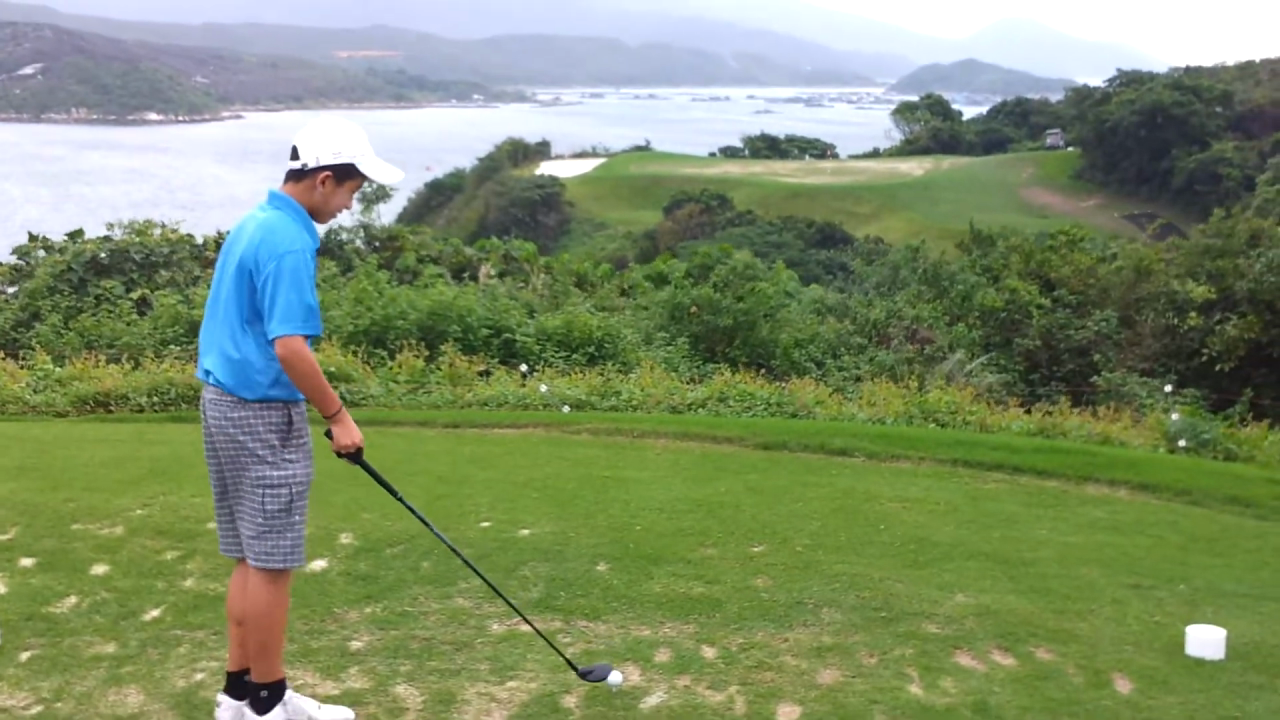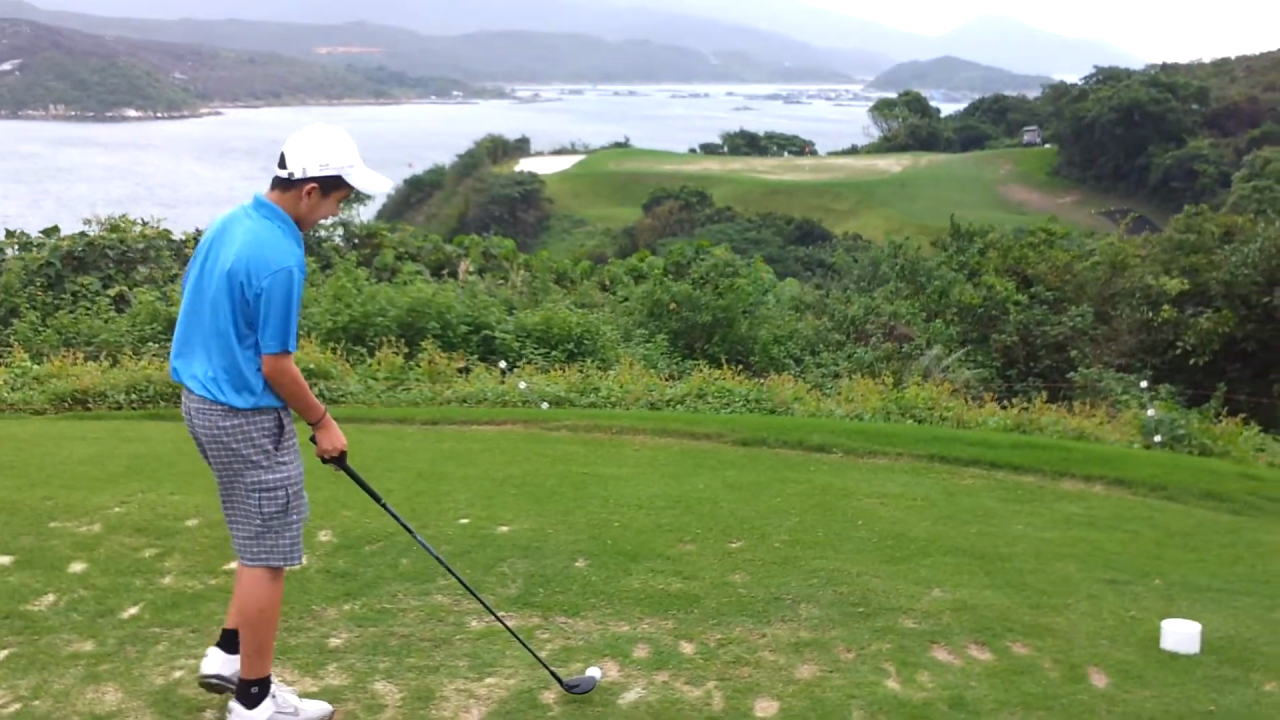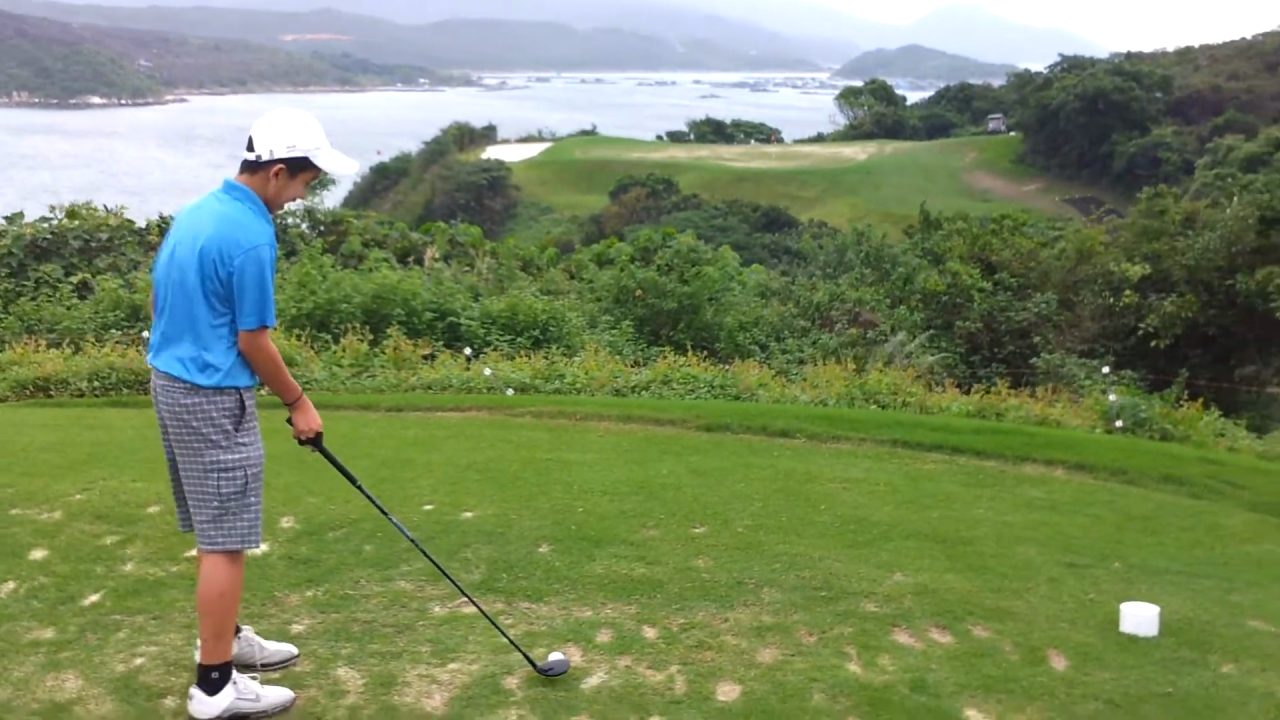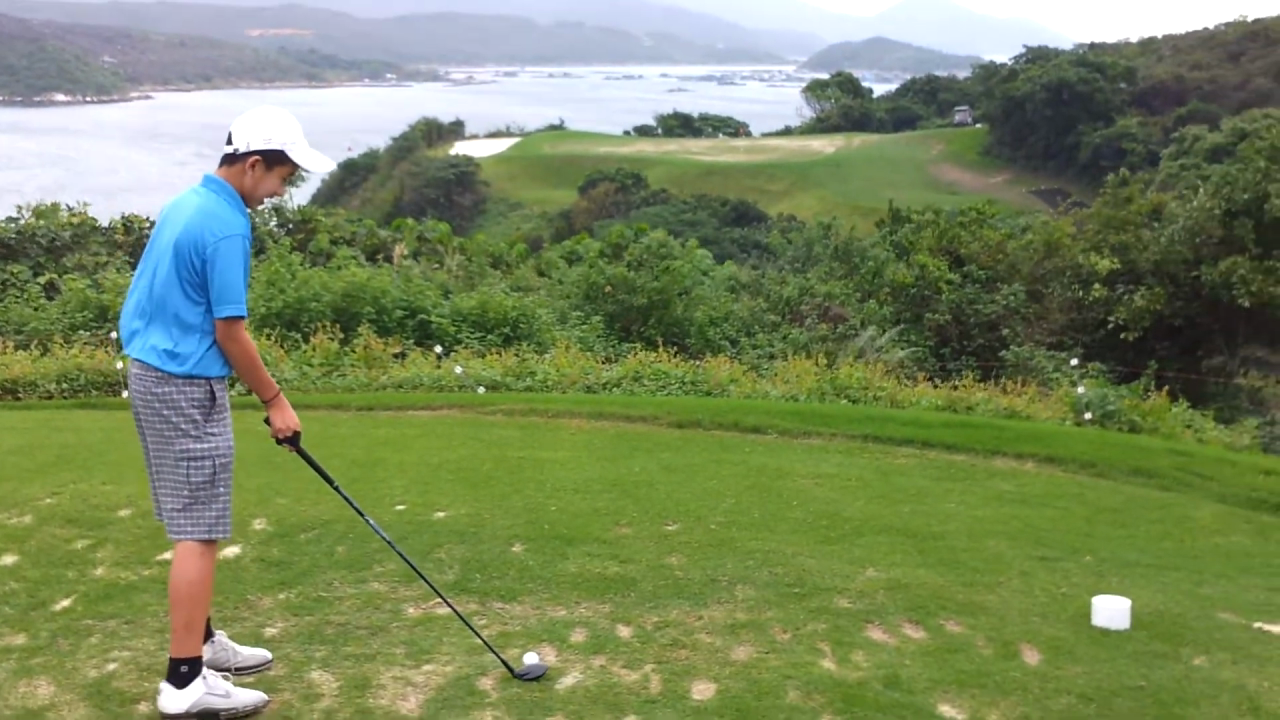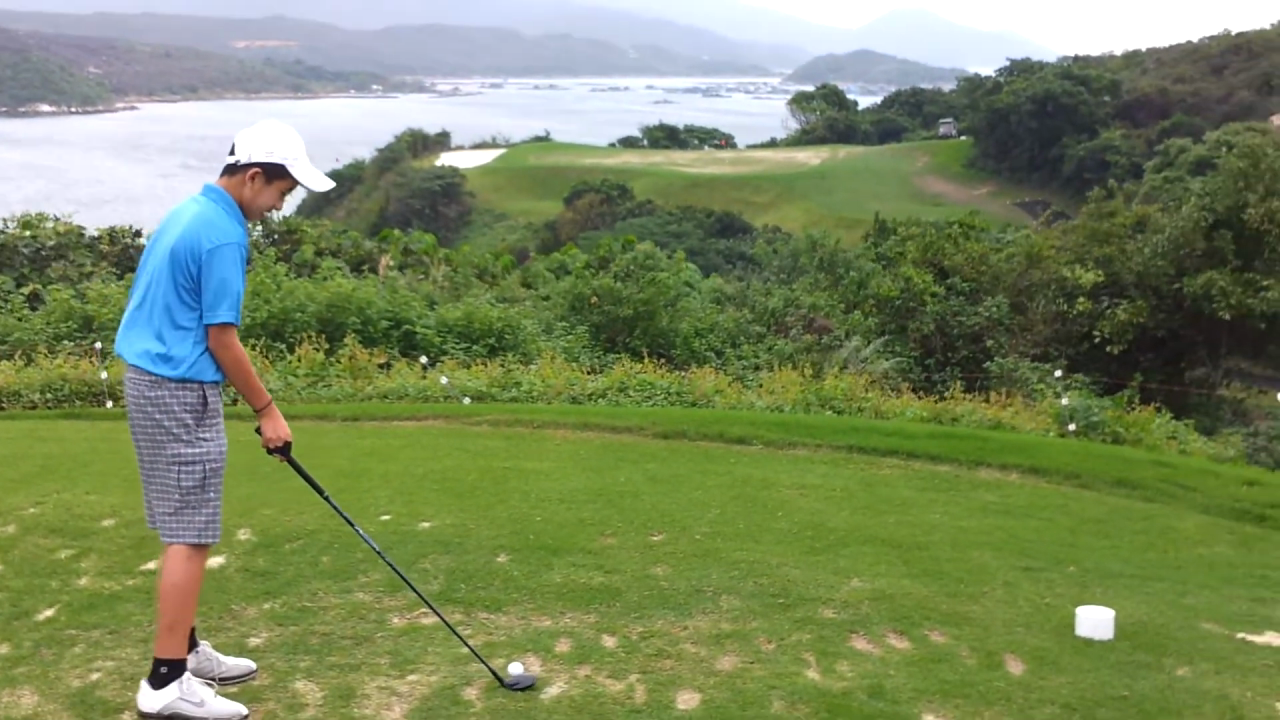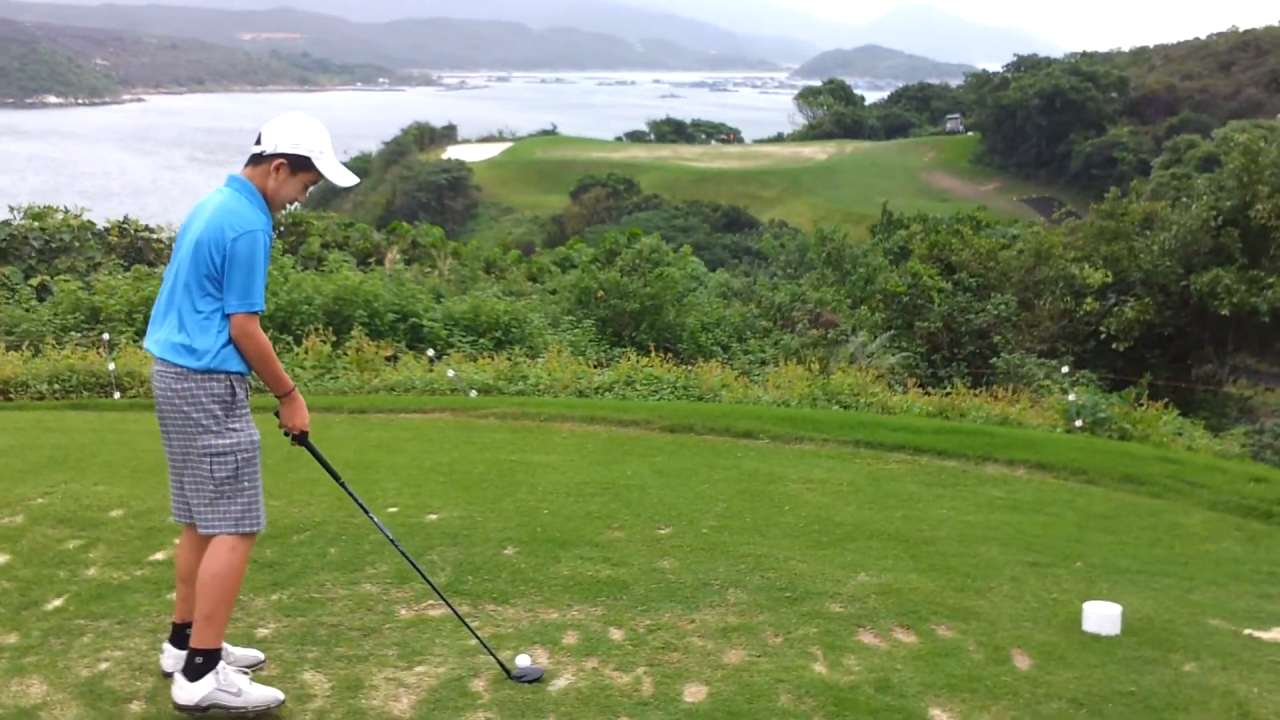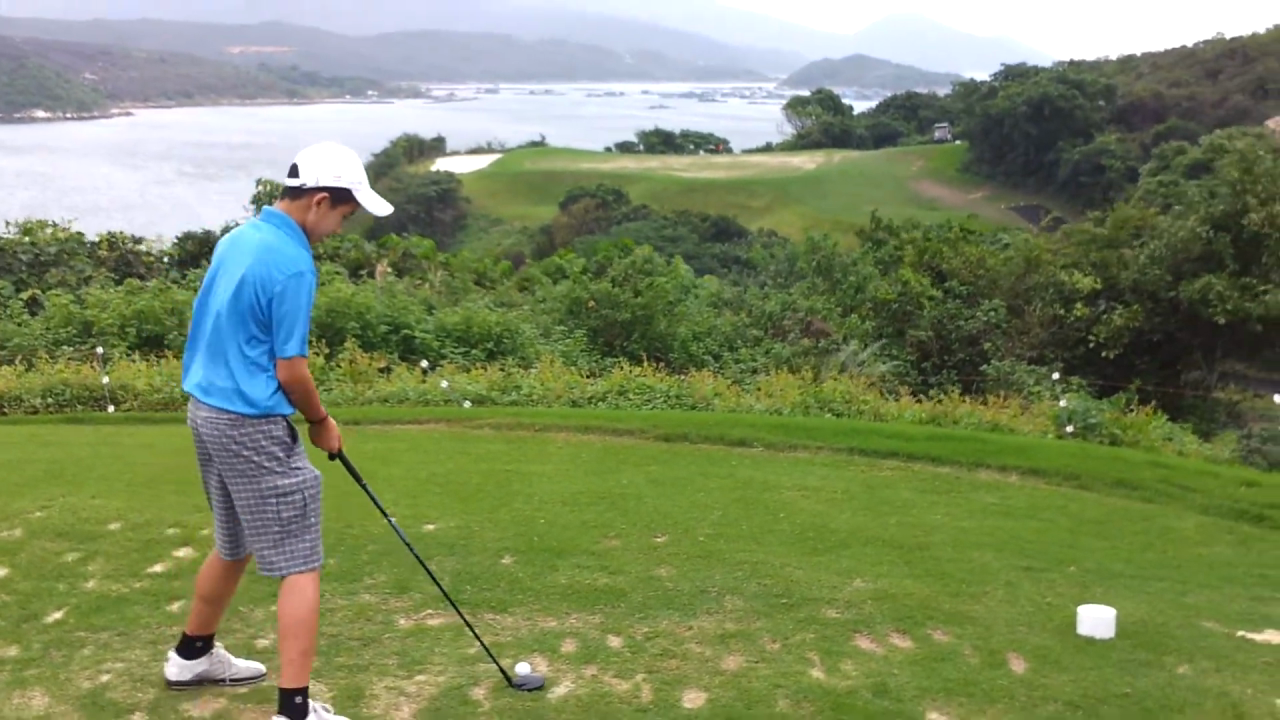
dt=0.3s
person 1, frame 1
left shoulder: (254, 223)
right shoulder: (289, 244)
right elbow: (290, 348)
right wrist: (339, 416)
left hip: (223, 401)
right hip: (261, 412)
left knee: (251, 557)
right knee: (273, 561)
person 1, frame 2
left shoulder: (228, 223)
right shoulder: (279, 258)
left elbow: (198, 306)
right elbow: (275, 366)
right wrist: (323, 422)
left hip: (203, 401)
right hip: (247, 417)
left knee: (260, 546)
right knee: (265, 557)
left ankle: (229, 651)
person 1, frame 3
left shoulder: (197, 210)
right shoulder: (251, 235)
left elbow: (171, 299)
right elbow: (253, 341)
right wrist: (298, 403)
left hip: (173, 381)
right hip: (212, 397)
left knee: (216, 529)
right knee: (226, 540)
left ankle: (224, 637)
person 1, frame 4
left shoulder: (185, 203)
right shoulder: (226, 226)
right elbow: (229, 332)
right wrist: (275, 401)
left hip: (154, 374)
right hip: (187, 387)
left knee: (191, 522)
right knee: (198, 531)
left ankle: (198, 639)
person 1, frame 5
left shoulder: (185, 212)
right shoulder: (223, 234)
right elbow: (222, 341)
right wrist: (267, 410)
left hip: (149, 381)
right hip: (179, 393)
left knee: (183, 528)
right knee: (191, 536)
left ankle: (182, 648)
person 1, frame 6
left shoulder: (214, 204)
right shoulder: (247, 223)
right elbow: (243, 329)
right wrist: (289, 396)
left hip: (177, 374)
right hip: (207, 385)
left knee: (203, 520)
right knee: (234, 526)
left ankle: (186, 641)
right ankle: (201, 670)
person 1, frame 7
left shoulder: (236, 240)
right shoulder: (293, 264)
left elbow: (203, 331)
right elbow: (291, 371)
right wrist: (322, 424)
left hip: (207, 413)
right hip: (255, 428)
left knee: (234, 545)
right knee: (299, 567)
left ankle: (192, 653)
